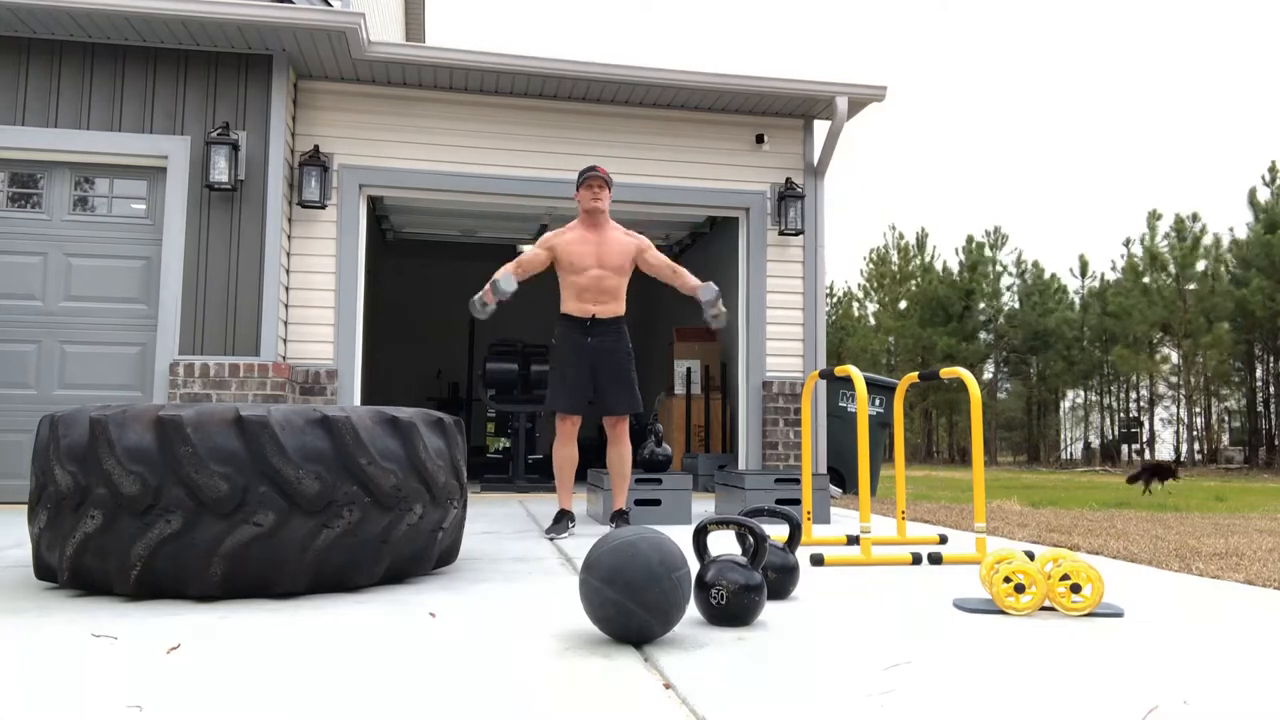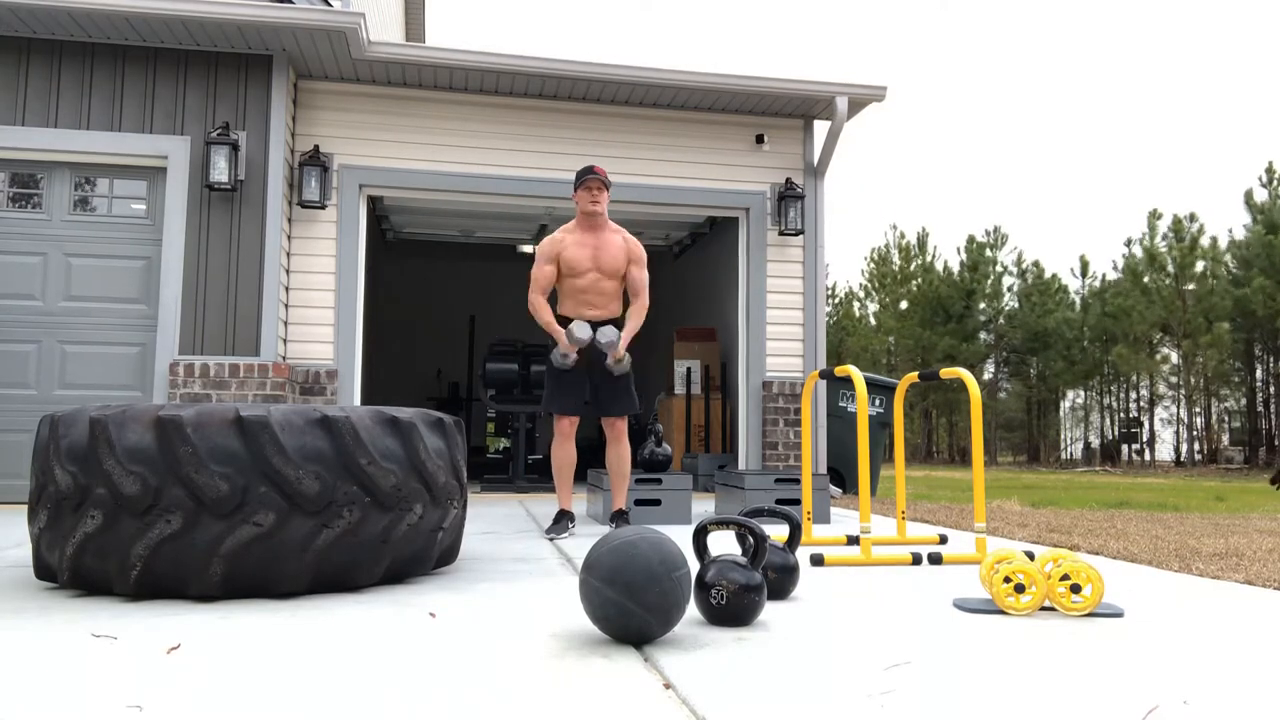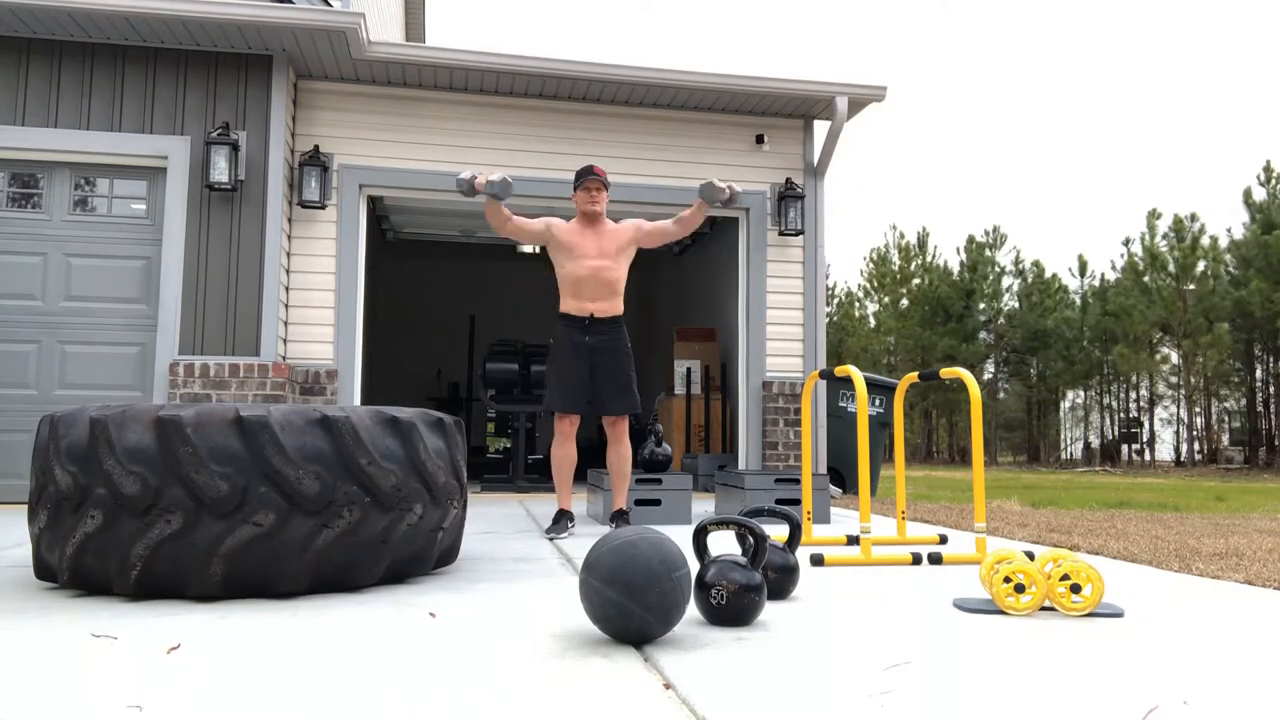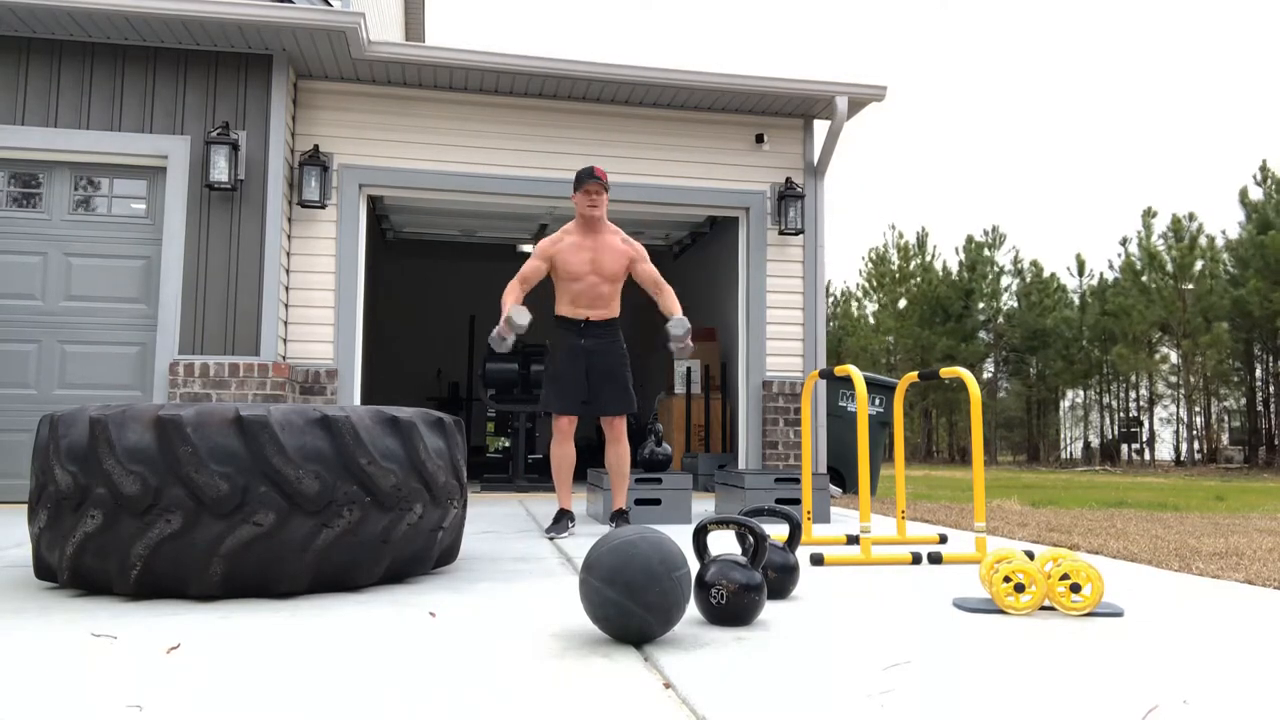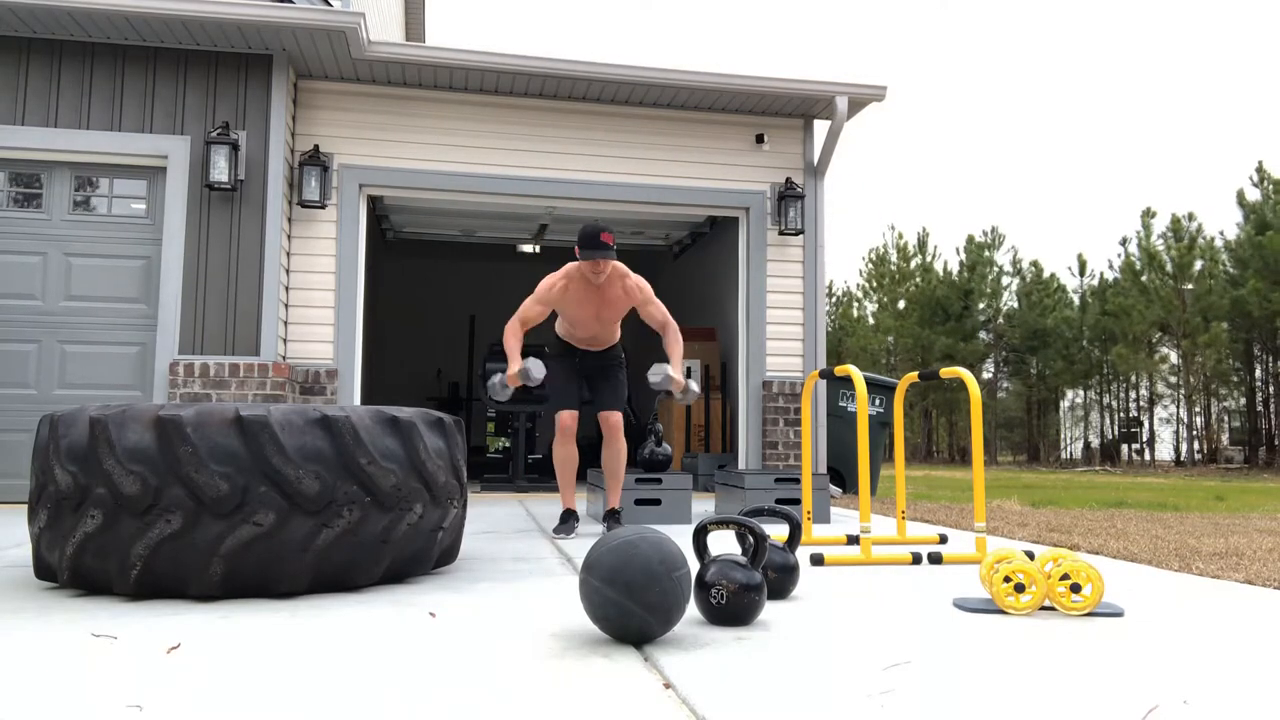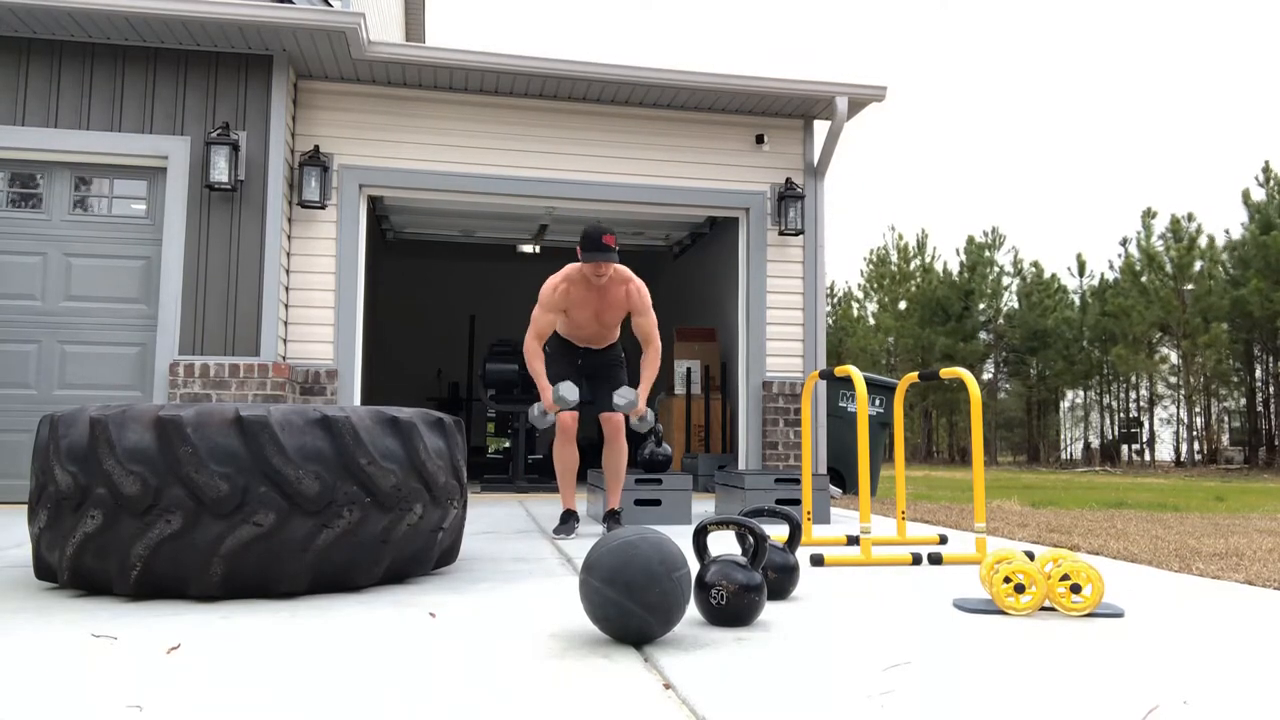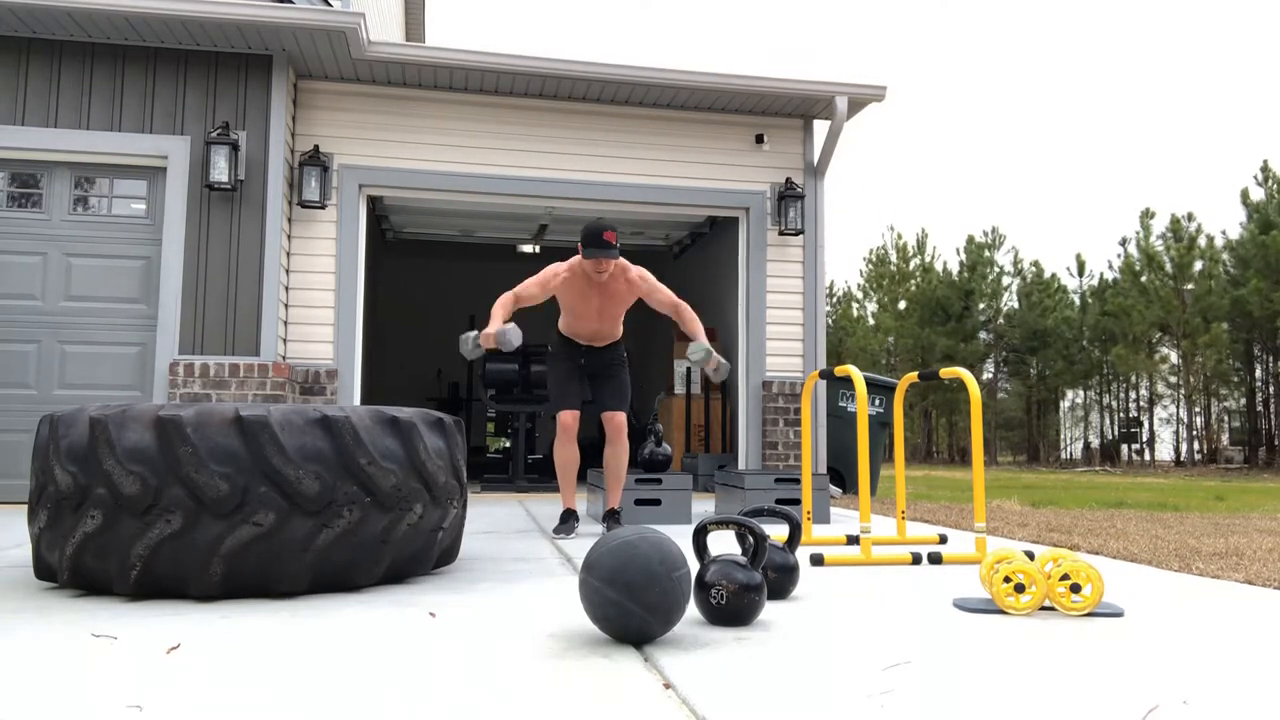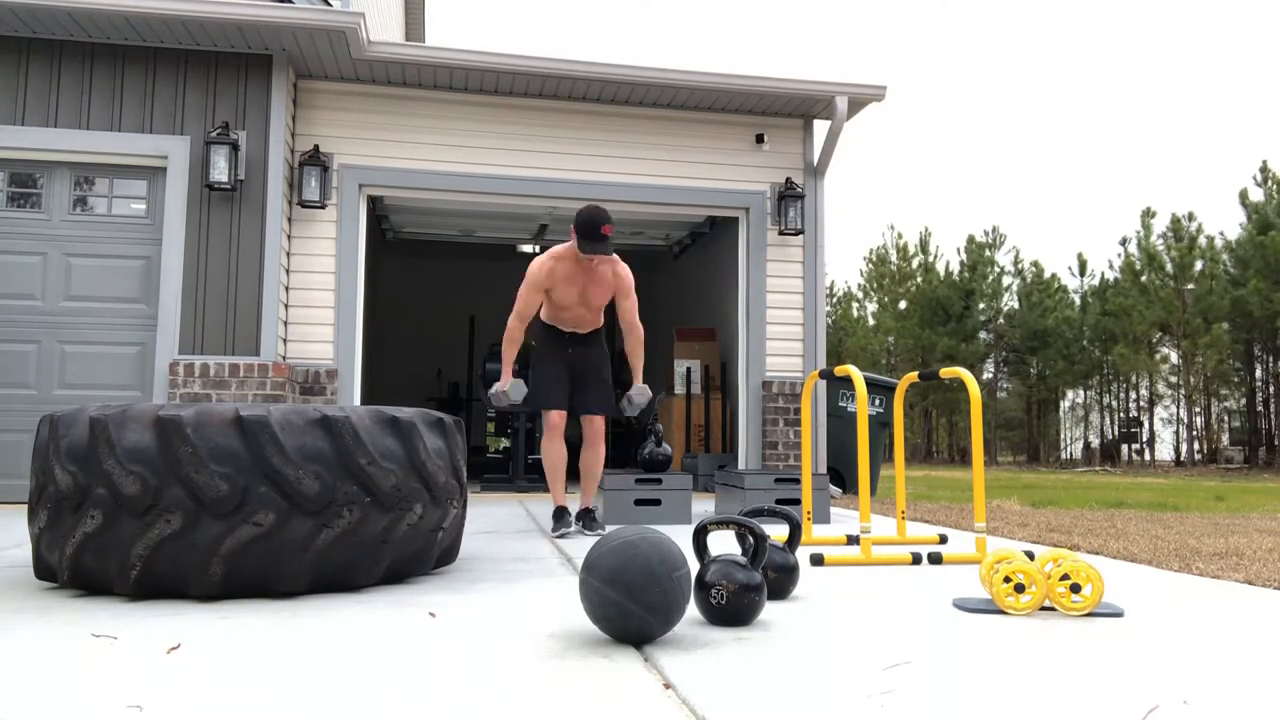
dt=0.2s
person 1, frame 1
left shoulder: (631, 241)
right shoulder: (557, 239)
left elbow: (670, 270)
right elbow: (517, 267)
left wrist: (701, 291)
left hip: (612, 335)
right hip: (570, 333)
left knee: (618, 426)
right knee: (566, 426)
left ankle: (620, 512)
right ankle: (564, 512)
person 1, frame 2
left shoulder: (628, 244)
right shoulder: (555, 242)
left elbow: (641, 298)
right elbow: (537, 296)
left wrist: (624, 339)
right wrist: (560, 336)
right hip: (566, 335)
left knee: (617, 427)
right knee: (564, 427)
left ankle: (619, 512)
right ankle: (564, 513)
person 1, frame 3
left shoulder: (629, 232)
right shoulder: (556, 231)
left elbow: (678, 226)
right elbow: (505, 225)
left wrist: (704, 202)
right wrist: (491, 197)
left hip: (611, 332)
right hip: (570, 331)
left knee: (618, 426)
right knee: (564, 425)
left ankle: (620, 512)
right ankle: (564, 512)
person 1, frame 4
left shoulder: (626, 246)
right shoulder: (553, 244)
left elbow: (660, 287)
right elbow: (519, 284)
left wrist: (678, 320)
right wrist: (508, 314)
left hip: (607, 338)
right hip: (565, 337)
left knee: (616, 426)
right knee: (563, 426)
left ankle: (620, 511)
right ankle: (564, 513)
person 1, frame 5
left shoulder: (633, 285)
right shoulder: (556, 284)
left elbow: (668, 327)
right elbow: (517, 325)
left wrist: (674, 366)
right wrist: (514, 363)
left hip: (608, 356)
right hip: (564, 354)
left knee: (613, 424)
right knee: (565, 423)
left ankle: (613, 512)
right ankle: (568, 513)
person 1, frame 6
left shoulder: (633, 288)
right shoulder: (558, 286)
left elbow: (652, 345)
right elbow: (533, 340)
left wrist: (642, 395)
right wrist: (544, 391)
left hip: (607, 354)
right hip: (564, 351)
left knee: (615, 425)
right knee: (565, 424)
left ankle: (613, 512)
right ankle: (569, 512)
person 1, frame 7
left shoulder: (635, 278)
right shoulder: (559, 276)
left elbow: (678, 308)
right elbow: (511, 298)
left wrist: (702, 342)
right wrist: (494, 326)
left hip: (610, 352)
right hip: (566, 350)
left knee: (617, 424)
right knee: (567, 424)
left ankle: (613, 512)
right ankle: (569, 512)
person 1, frame 8
left shoulder: (619, 273)
right shoulder: (546, 266)
left elbow: (632, 327)
right elbow: (518, 319)
left wrist: (638, 379)
right wrist: (506, 372)
left hip: (591, 341)
right hip: (551, 341)
left knee: (595, 428)
right knee: (554, 422)
left ankle: (587, 510)
right ankle: (560, 510)
